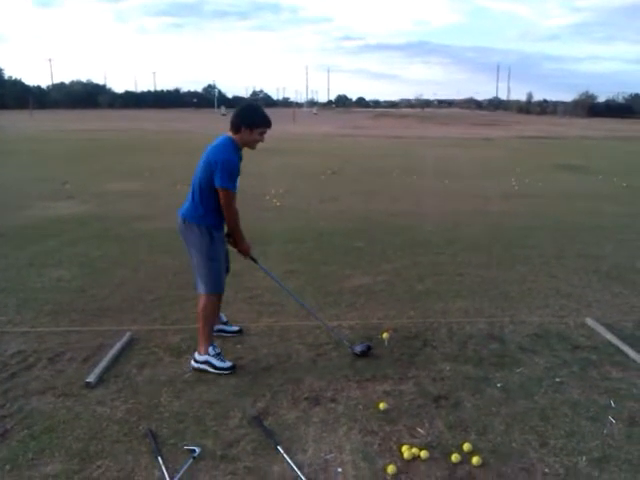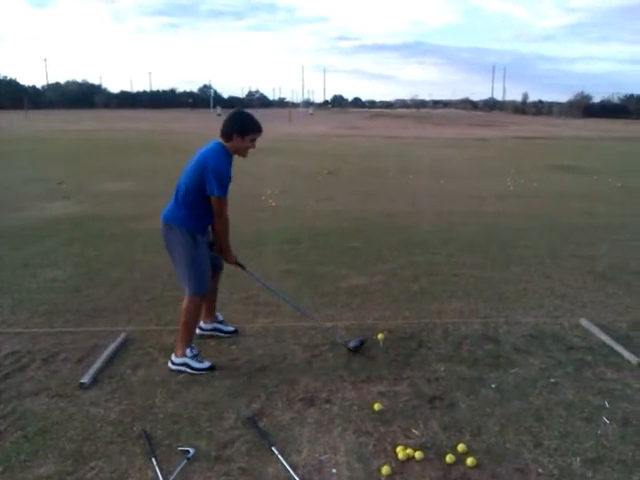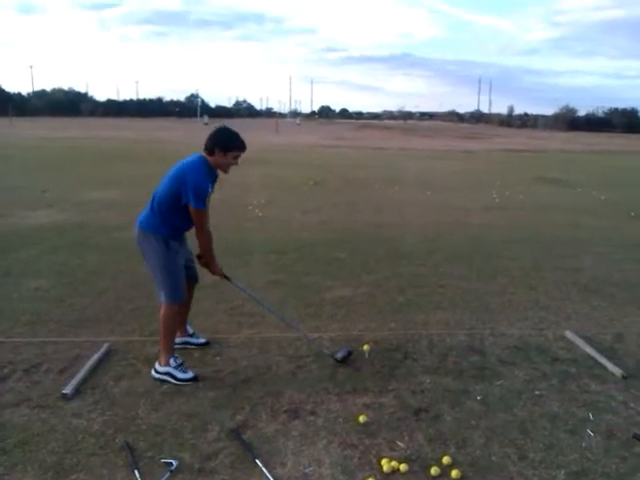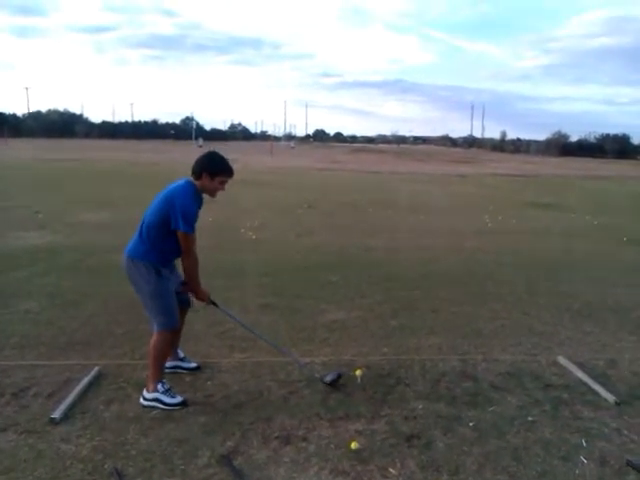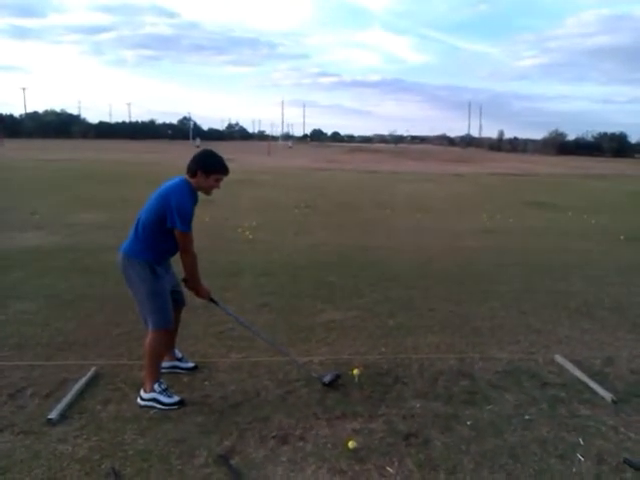
dt=0.5s
person 1, frame 1
left shoulder: (227, 146)
right shoulder: (227, 157)
right elbow: (228, 207)
left wrist: (233, 233)
right wrist: (240, 239)
left hip: (208, 221)
right hip: (200, 224)
left knee: (219, 273)
right knee: (210, 285)
left ankle: (214, 320)
right ankle: (204, 352)
person 1, frame 2
left shoulder: (216, 151)
right shoulder: (218, 163)
right elbow: (220, 215)
left wrist: (218, 242)
right wrist: (226, 250)
left hip: (193, 223)
right hip: (182, 227)
left knee: (213, 268)
right knee: (196, 288)
left ankle: (208, 321)
right ankle: (181, 353)
person 1, frame 3
left shoulder: (205, 168)
right shoulder: (196, 176)
left elbow: (200, 221)
right elbow: (202, 227)
left wrist: (204, 254)
right wrist: (212, 262)
left hip: (172, 232)
right hip: (156, 235)
left knee: (189, 281)
right knee: (172, 296)
left ankle: (181, 333)
right ankle: (165, 362)
person 1, frame 4
left shoulder: (188, 190)
right shoulder: (185, 200)
left elbow: (185, 248)
right elbow: (189, 252)
left wrist: (190, 282)
right wrist: (197, 288)
left hip: (160, 259)
right hip: (145, 263)
left knee: (181, 305)
right knee: (166, 323)
left ankle: (172, 357)
right ankle: (153, 389)
person 1, frame 5
left shoulder: (182, 188)
right shoulder: (180, 198)
left elbow: (182, 245)
right elbow: (187, 250)
left wrist: (190, 279)
right wrist: (197, 285)
left hip: (156, 257)
right hip: (141, 261)
left knee: (175, 305)
right knee: (160, 322)
left ankle: (170, 357)
right ankle: (150, 389)
